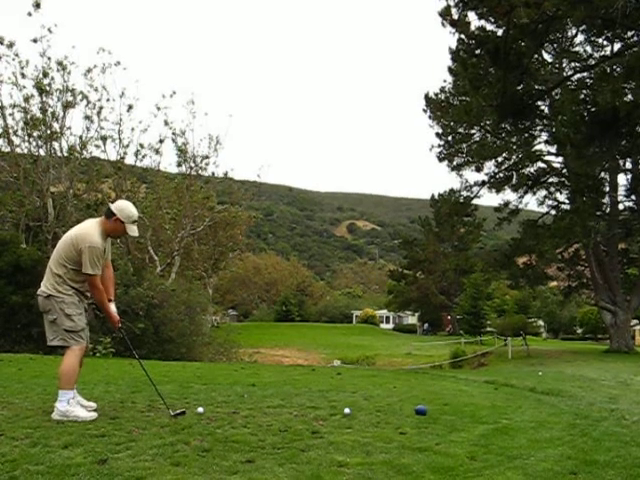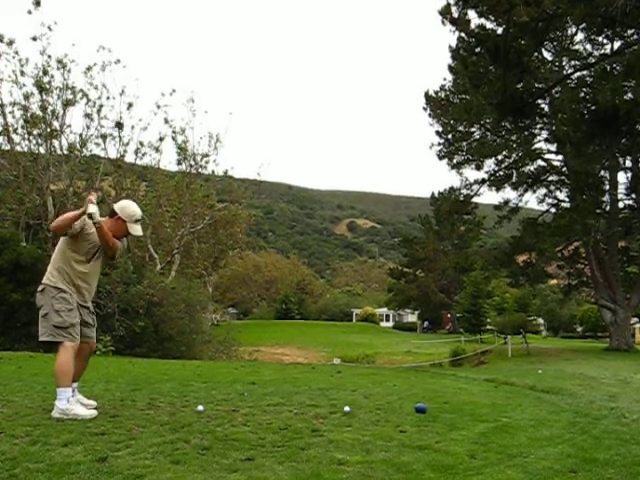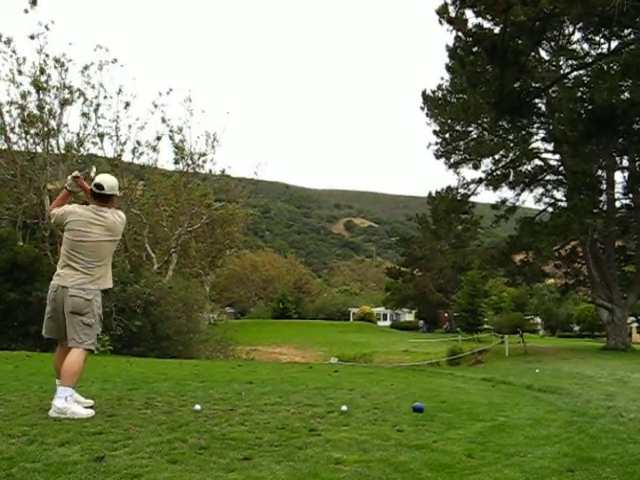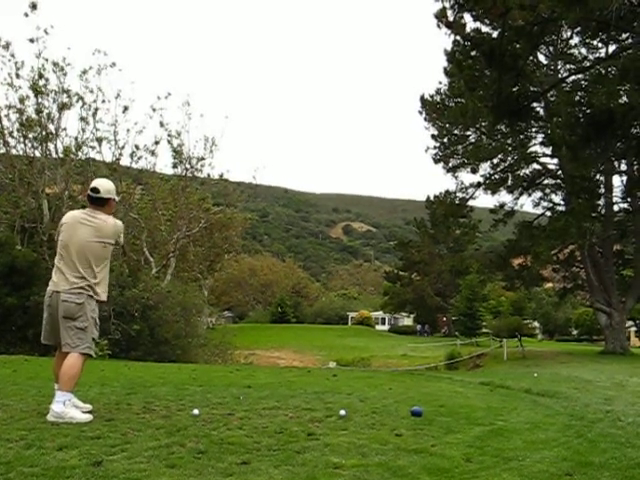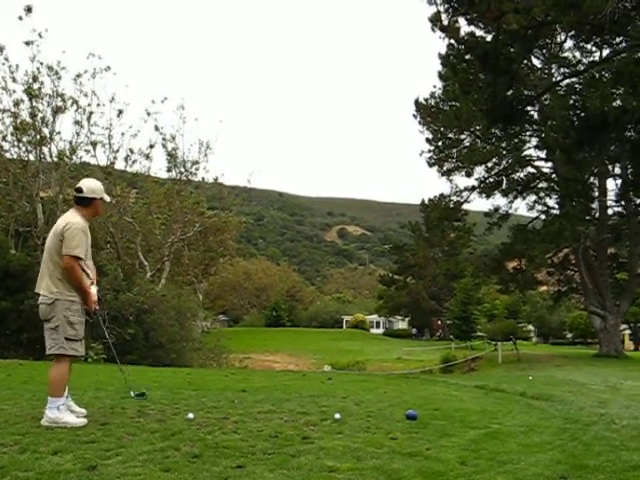
dt=1s
person 1, frame 1
left shoulder: (101, 231)
right shoulder: (91, 240)
left elbow: (107, 269)
right elbow: (94, 285)
left wrist: (112, 303)
right wrist: (109, 314)
left hip: (70, 295)
right hip: (60, 295)
left knee: (81, 346)
right knee: (75, 347)
left ankle: (69, 396)
right ankle: (64, 406)
person 1, frame 2
left shoulder: (116, 240)
right shoulder: (83, 222)
left elbow: (109, 245)
right elbow: (56, 227)
left wrist: (97, 220)
right wrist: (83, 211)
left hip: (81, 297)
right hip: (58, 291)
left knee: (87, 345)
right knee: (69, 344)
left ankle: (70, 394)
right ankle: (63, 404)
person 1, frame 3
left shoulder: (73, 213)
right shoulder: (118, 220)
left elbow: (52, 211)
right elbow: (106, 207)
left wrist: (69, 188)
right wrist: (84, 187)
left hip: (60, 287)
right hip: (85, 292)
left knee: (64, 343)
right knee: (80, 346)
left ankle: (65, 393)
right ankle: (62, 402)
person 1, frame 4
left shoulder: (69, 217)
right shoulder: (114, 226)
left hip: (56, 291)
right hip: (80, 297)
left knee: (63, 348)
right knee: (78, 350)
left ankle: (63, 397)
right ankle: (60, 406)
person 1, frame 5
left shoulder: (74, 221)
right shoulder: (75, 225)
left elbow: (86, 260)
right elbow: (69, 264)
left wrist: (92, 287)
right wrist: (87, 293)
left hip: (62, 296)
right hip: (63, 298)
left knee: (64, 353)
right knee: (64, 354)
left ankle: (62, 402)
right ankle: (54, 412)
